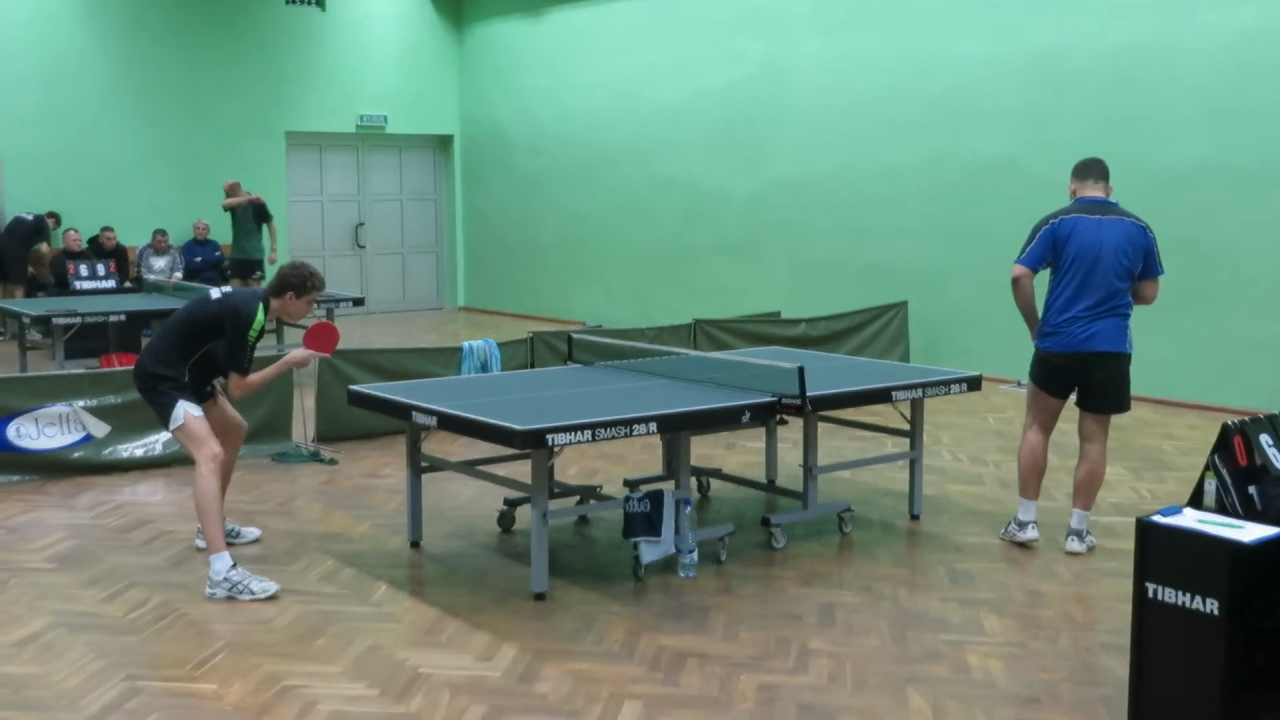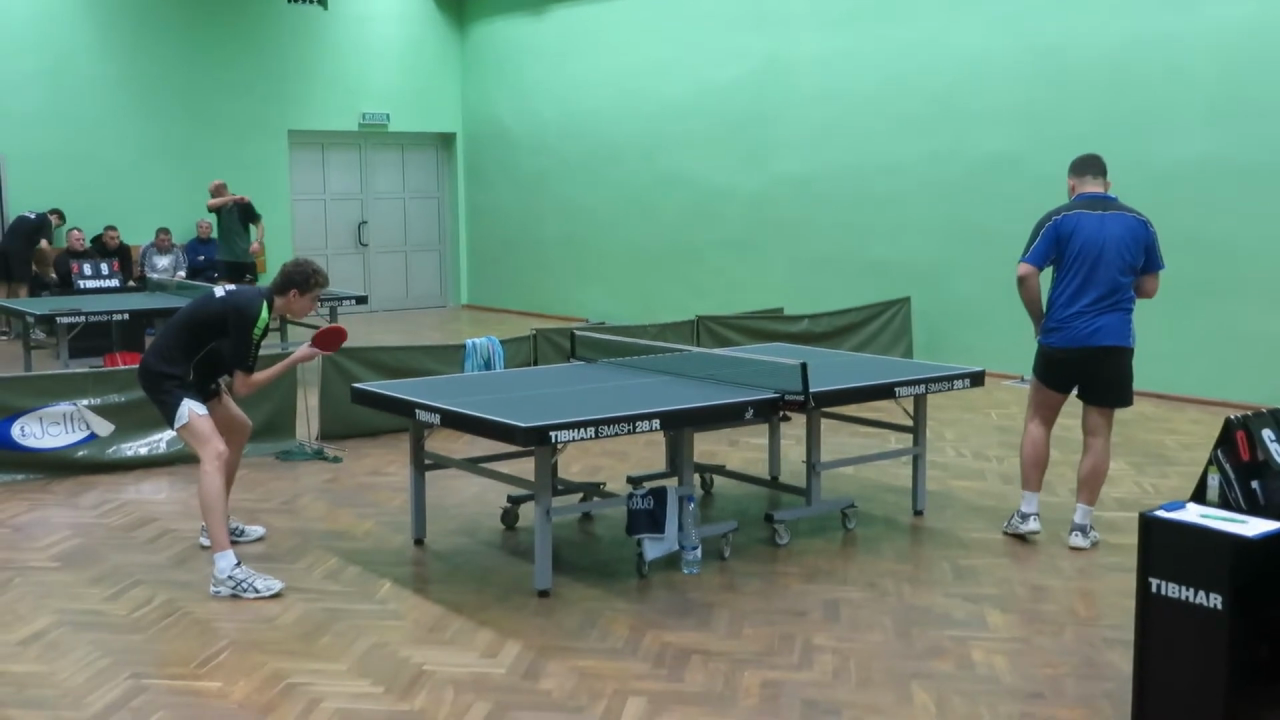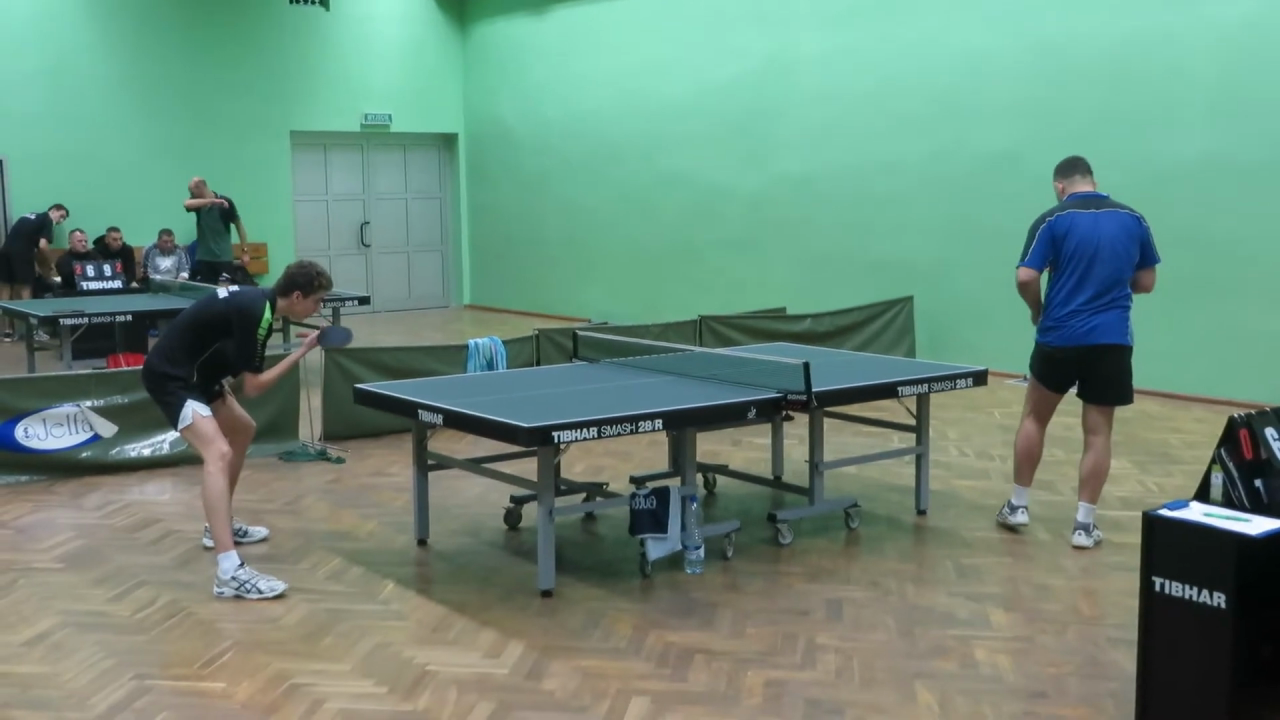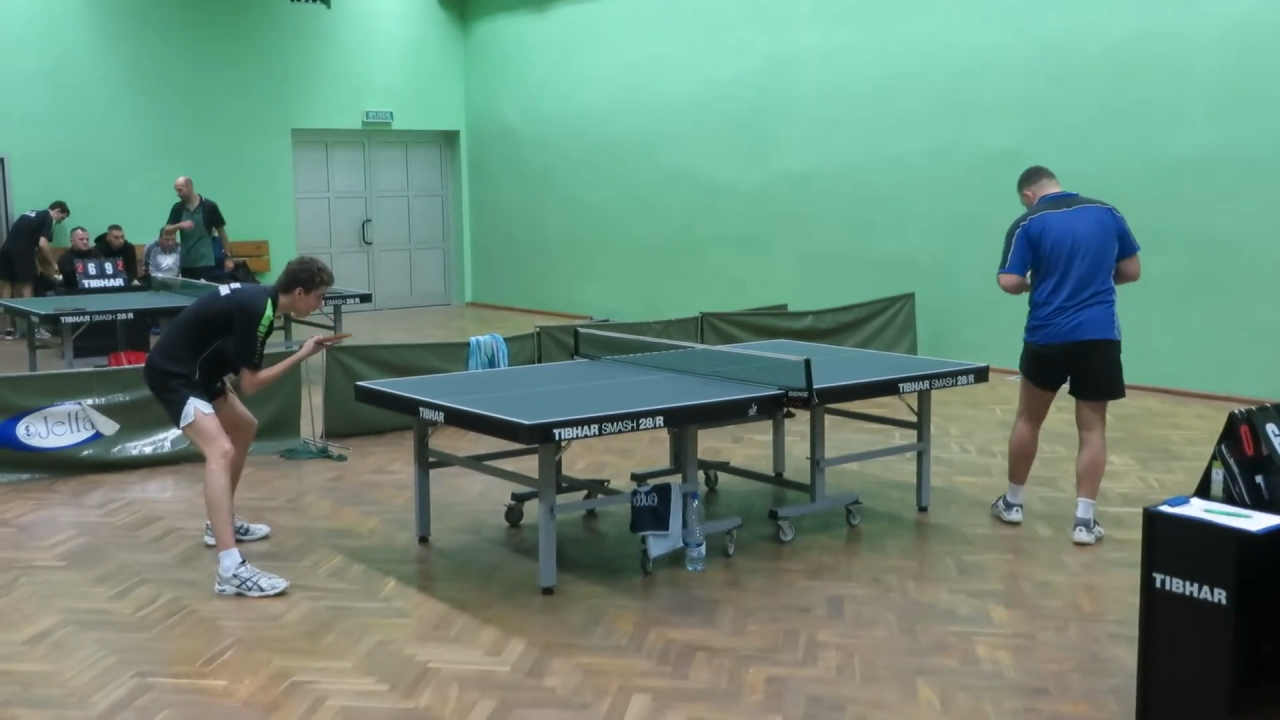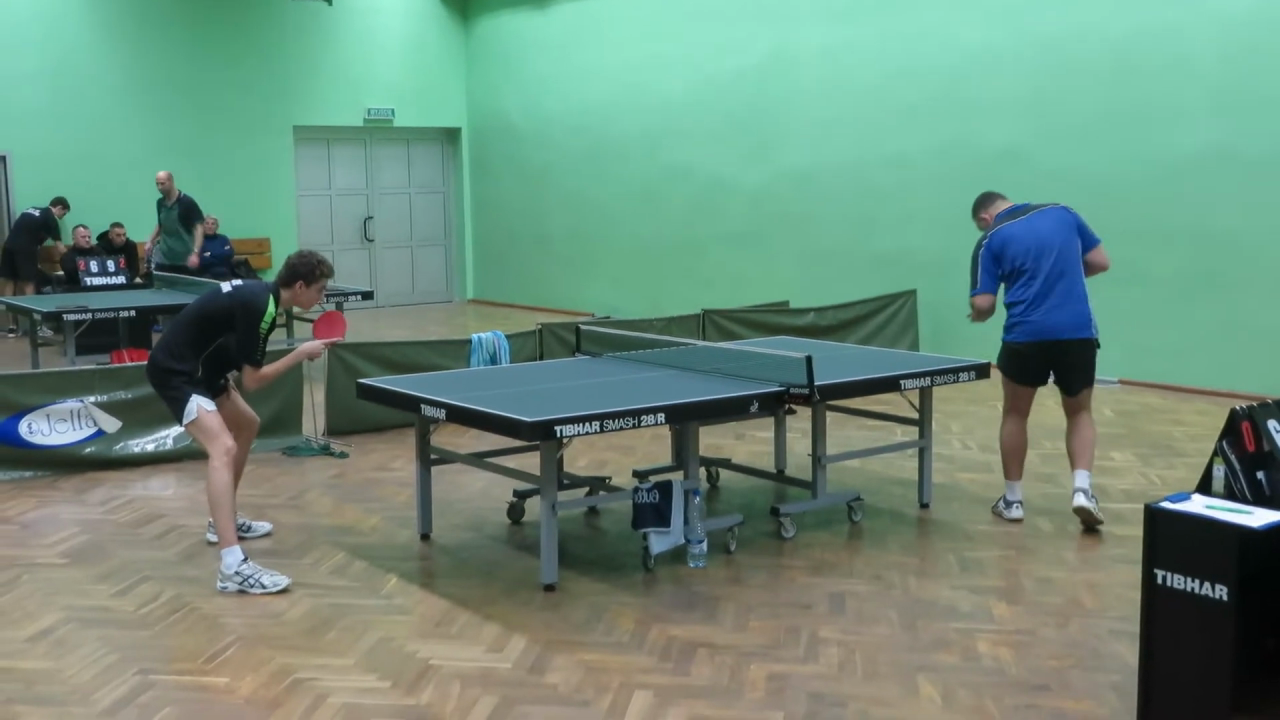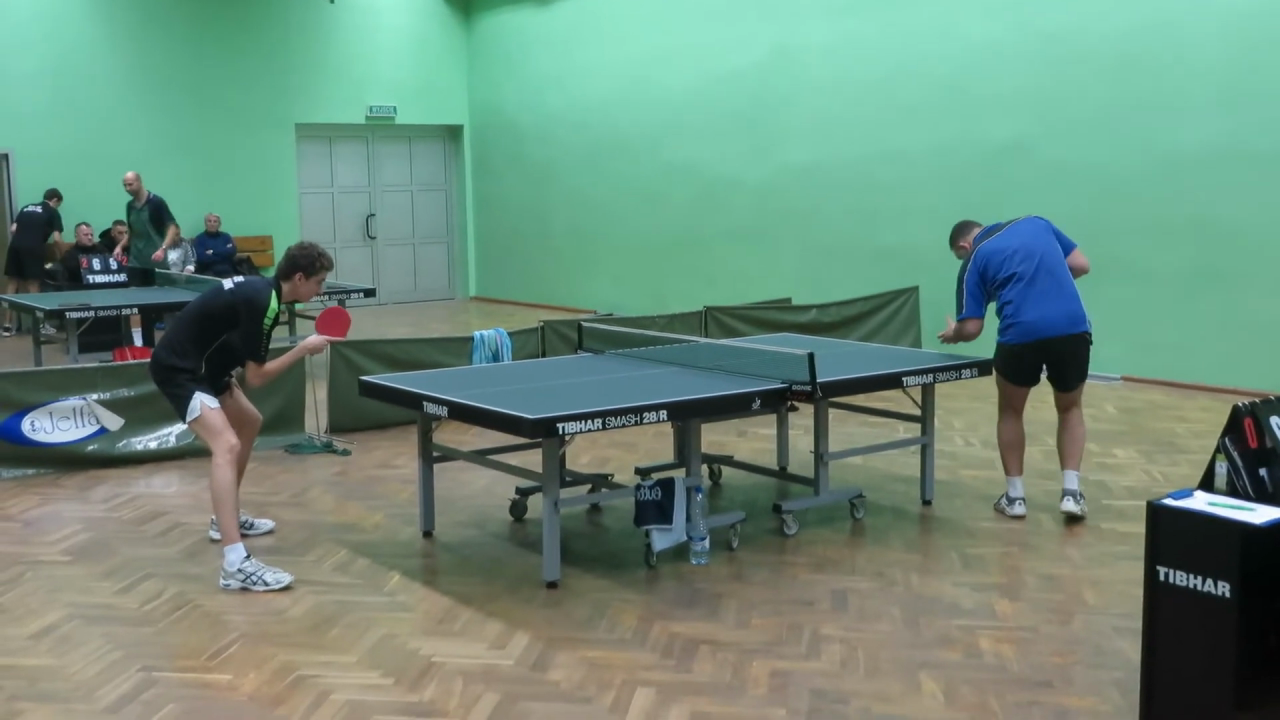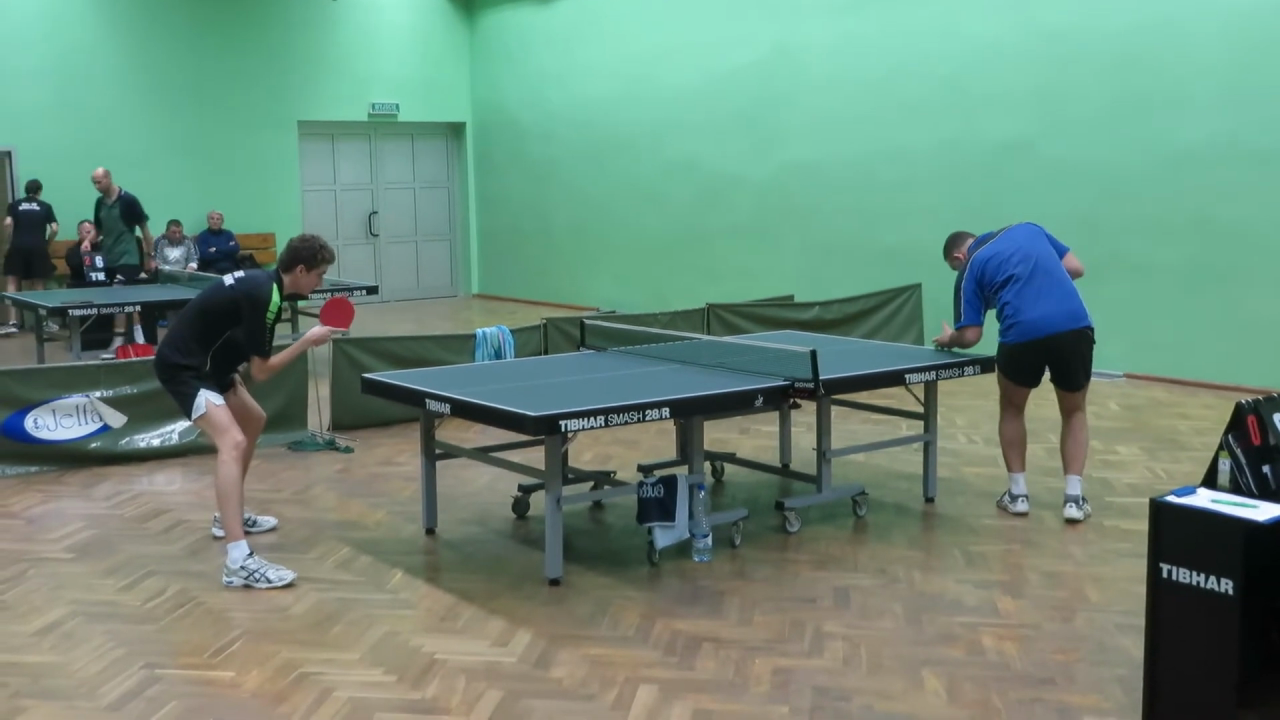
dt=0.3s
person 1, frame 1
left shoulder: (1056, 222)
right shoulder: (1139, 229)
left elbow: (1020, 275)
right elbow: (1147, 294)
left wrist: (1033, 325)
left hip: (1058, 344)
right hip: (1110, 349)
left knee: (1036, 429)
right knee: (1093, 439)
left ankle: (1025, 521)
right ankle: (1077, 531)
person 1, frame 2
left shoulder: (1058, 219)
right shoulder: (1140, 224)
left elbow: (1025, 274)
right elbow: (1149, 288)
left wrist: (1039, 320)
left hip: (1061, 340)
right hip: (1113, 343)
left knee: (1038, 422)
right knee: (1097, 434)
left ankle: (1028, 512)
right ankle: (1081, 525)
person 1, frame 3
left shoulder: (1052, 220)
right shoulder: (1133, 220)
left elbow: (1025, 278)
right elbow: (1146, 282)
left wrist: (1037, 311)
left hip: (1059, 338)
right hip: (1111, 341)
left knee: (1034, 419)
right knee: (1097, 433)
left ankle: (1017, 505)
right ankle: (1084, 523)
person 1, frame 4
left shoulder: (1028, 223)
right shoulder: (1107, 213)
left elbow: (1009, 282)
right elbow: (1131, 271)
left hip: (1047, 337)
right hip: (1099, 336)
left knee: (1028, 419)
right knee: (1092, 429)
left ankle: (1013, 502)
right ankle: (1084, 520)
person 1, frame 5
left shoulder: (989, 241)
right shoulder: (1062, 213)
left elbow: (983, 304)
right elbow: (1101, 261)
left wrist: (977, 313)
left hip: (1026, 335)
right hip: (1079, 331)
left knee: (1015, 414)
right knee: (1079, 414)
left ankle: (1012, 499)
right ankle: (1082, 488)
person 1, frame 6
left shoulder: (973, 261)
right shoulder: (1037, 224)
left elbow: (972, 327)
right elbow: (1081, 265)
left wrist: (954, 334)
left hip: (1021, 334)
right hip: (1073, 328)
left knee: (1010, 411)
right knee: (1070, 409)
left ankle: (1015, 496)
right ankle: (1071, 491)
person 1, frame 7
left shoulder: (970, 269)
right shoulder: (1029, 229)
left elbow: (970, 335)
right elbow: (1075, 268)
left wrist: (950, 339)
left hip: (1023, 333)
right hip: (1075, 326)
left knee: (1011, 409)
right knee: (1074, 412)
left ankle: (1017, 493)
right ankle: (1074, 497)
person 2, frame 1
left shoulder: (251, 301)
right shoulder: (248, 314)
right elbow: (237, 388)
left wrist: (215, 387)
right wrist: (289, 362)
left hip: (184, 372)
right hip: (160, 377)
left knee: (235, 431)
right knee: (210, 455)
left ankle: (213, 526)
right ankle: (222, 573)
person 2, frame 2
left shoulder: (255, 299)
right shoulder: (252, 312)
right elbow: (242, 386)
left wrist: (219, 384)
right wrist: (295, 359)
left hip: (188, 371)
right hip: (166, 375)
left knee: (239, 430)
right knee: (215, 453)
left ankle: (217, 524)
right ankle: (226, 571)
person 2, frame 3
left shoulder: (259, 300)
right shoulder: (255, 312)
right elbow: (252, 386)
left wrist: (220, 385)
right wrist: (302, 351)
left hip: (192, 372)
right hip: (169, 376)
left knee: (243, 431)
right knee: (219, 454)
left ankle: (220, 526)
right ankle: (229, 572)
person 2, frame 4
left shoulder: (259, 298)
right shoulder: (256, 310)
right elbow: (250, 383)
left wrist: (222, 382)
right wrist: (301, 355)
left hip: (194, 370)
right hip: (172, 374)
left knee: (245, 429)
right knee: (220, 451)
left ankle: (222, 523)
right ankle: (230, 570)
person 2, frame 5
left shoulder: (260, 293)
right shoulder: (258, 306)
right elbow: (252, 379)
left wrist: (223, 380)
right wrist: (302, 353)
left hip: (196, 367)
right hip: (173, 371)
left knee: (247, 426)
right knee: (223, 449)
left ankle: (224, 521)
right ankle: (232, 566)
person 2, frame 6
left shoulder: (262, 289)
right shoulder: (260, 302)
right elbow: (256, 376)
left wrist: (226, 378)
right wrist: (304, 348)
left hip: (198, 365)
right hip: (177, 369)
left knee: (250, 423)
right knee: (227, 446)
left ankle: (227, 518)
right ankle: (235, 564)
person 2, frame 7
left shoulder: (263, 282)
right shoulder: (262, 296)
right elbow: (260, 371)
left wrist: (230, 374)
right wrist: (308, 340)
left hip: (203, 362)
right hip: (181, 366)
left knee: (253, 421)
right knee: (233, 443)
left ankle: (230, 516)
right ankle: (238, 562)
